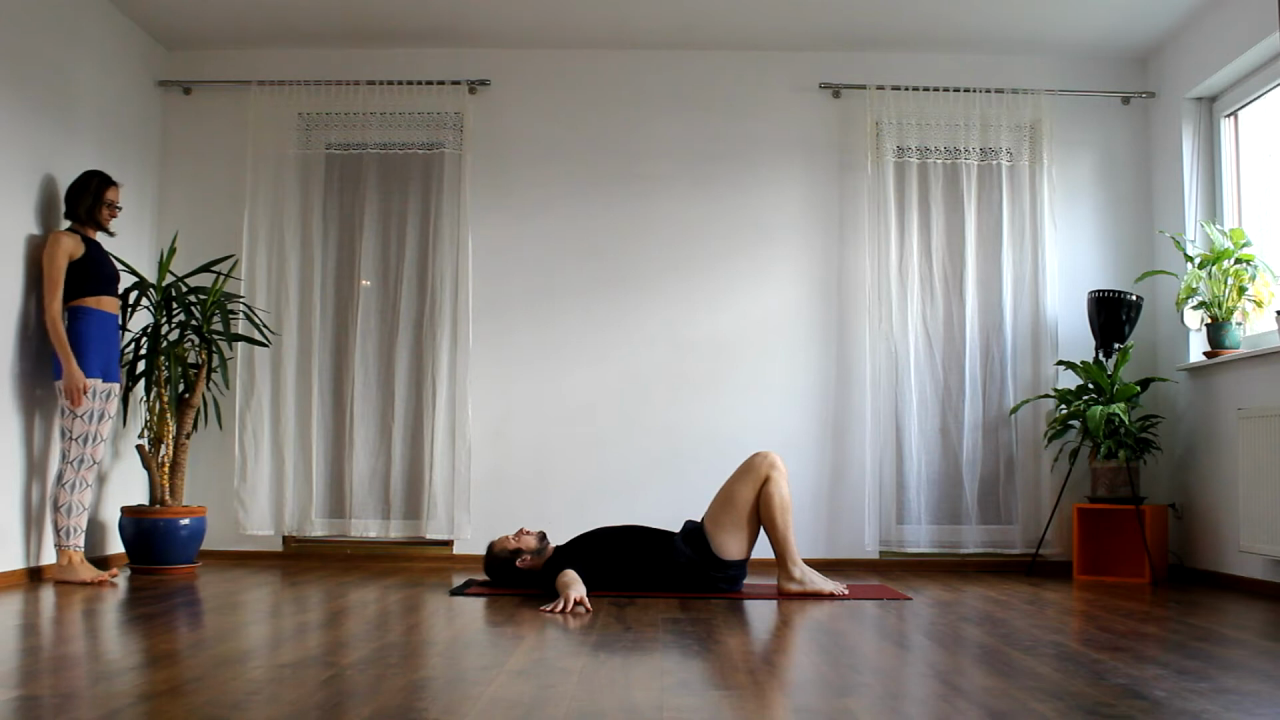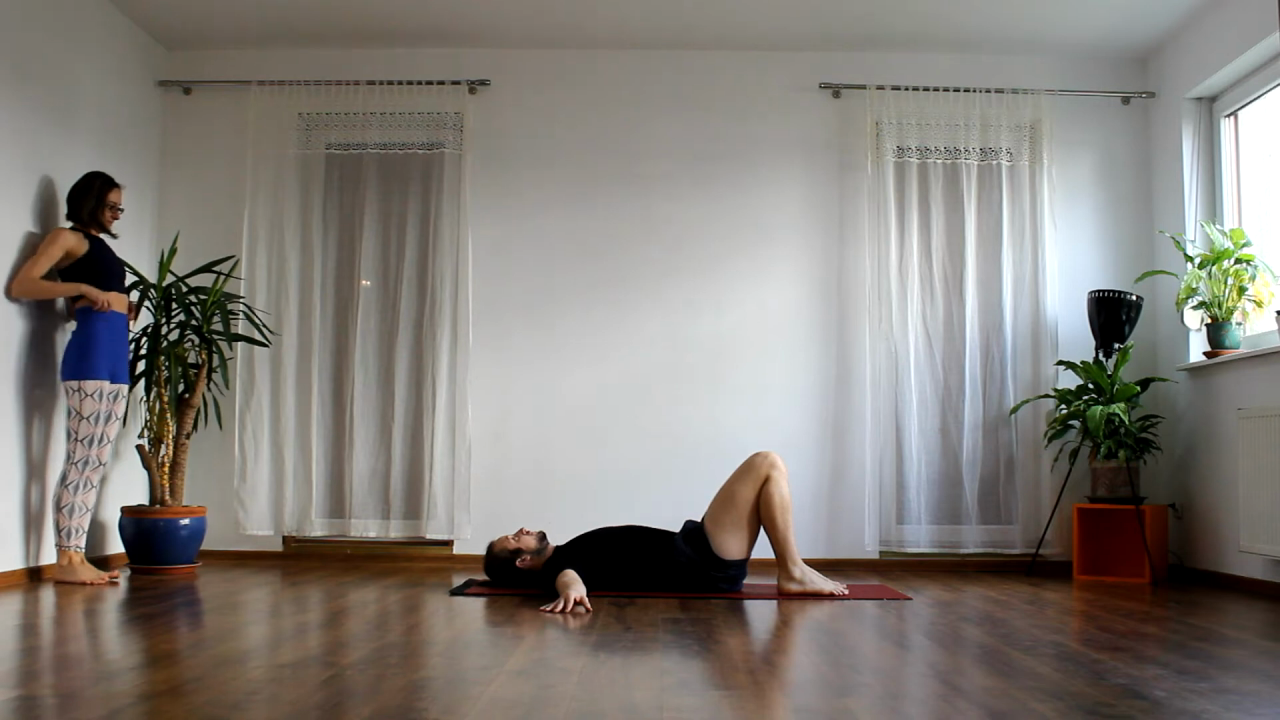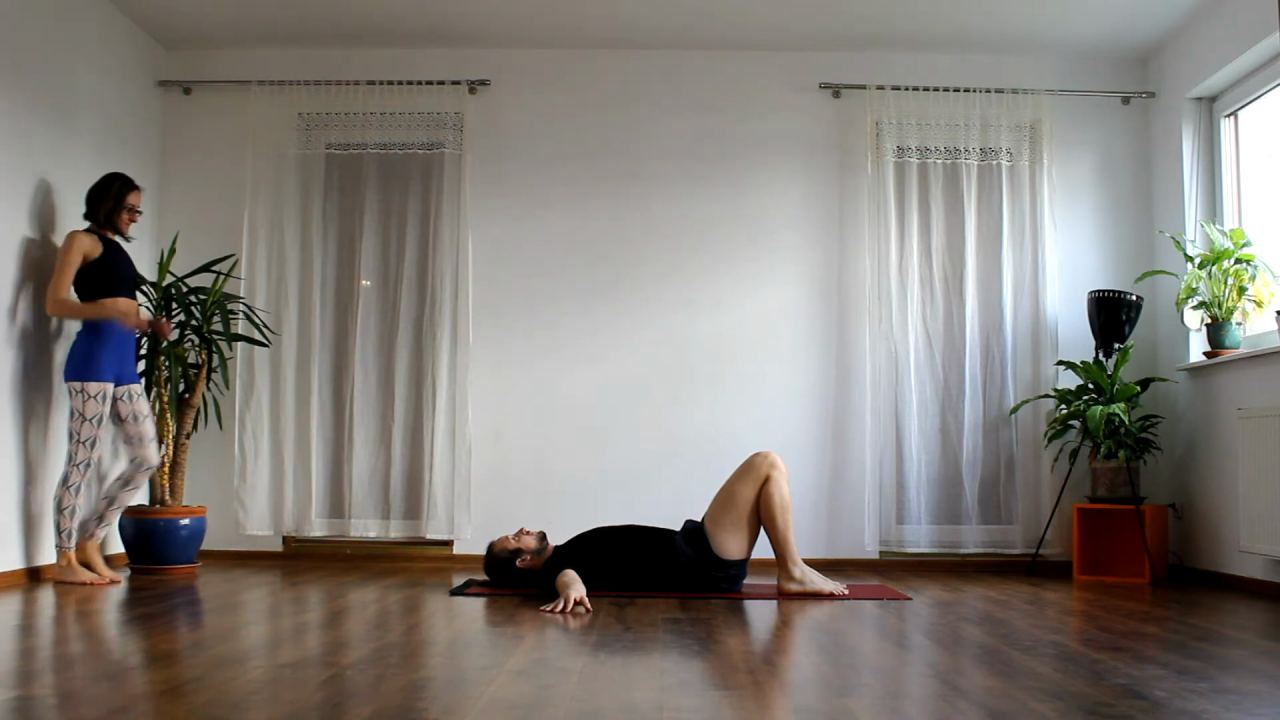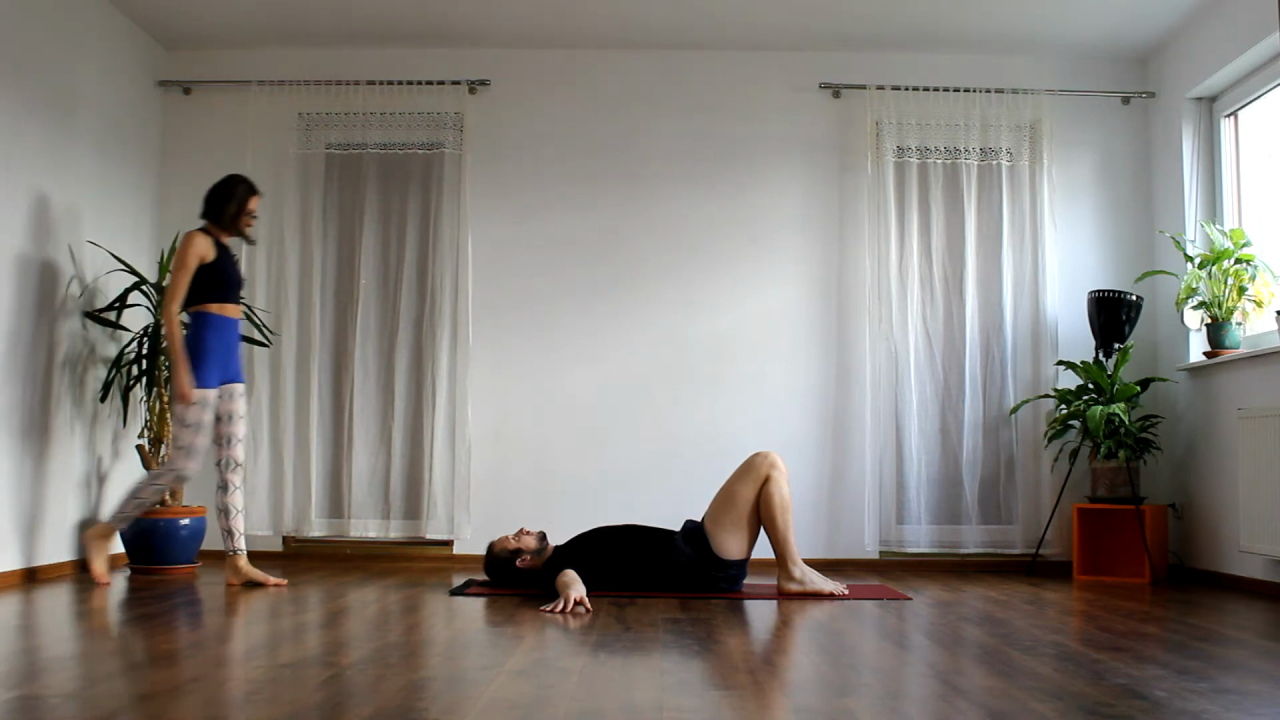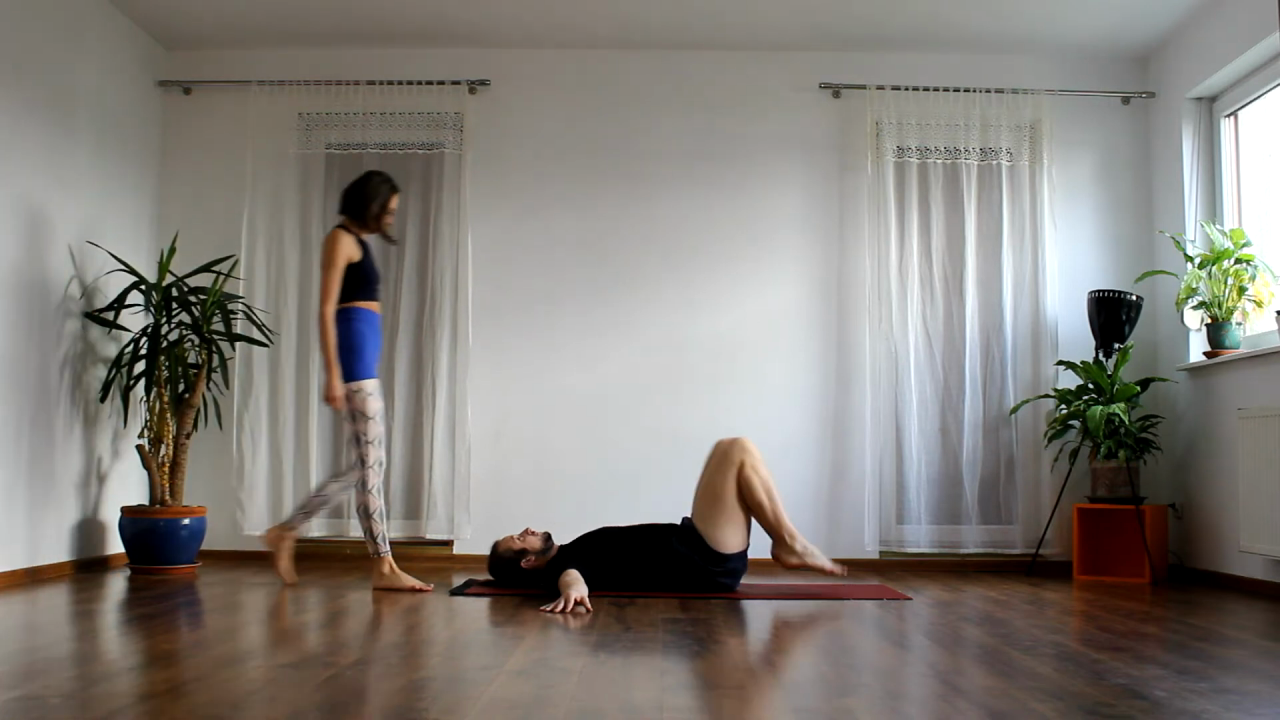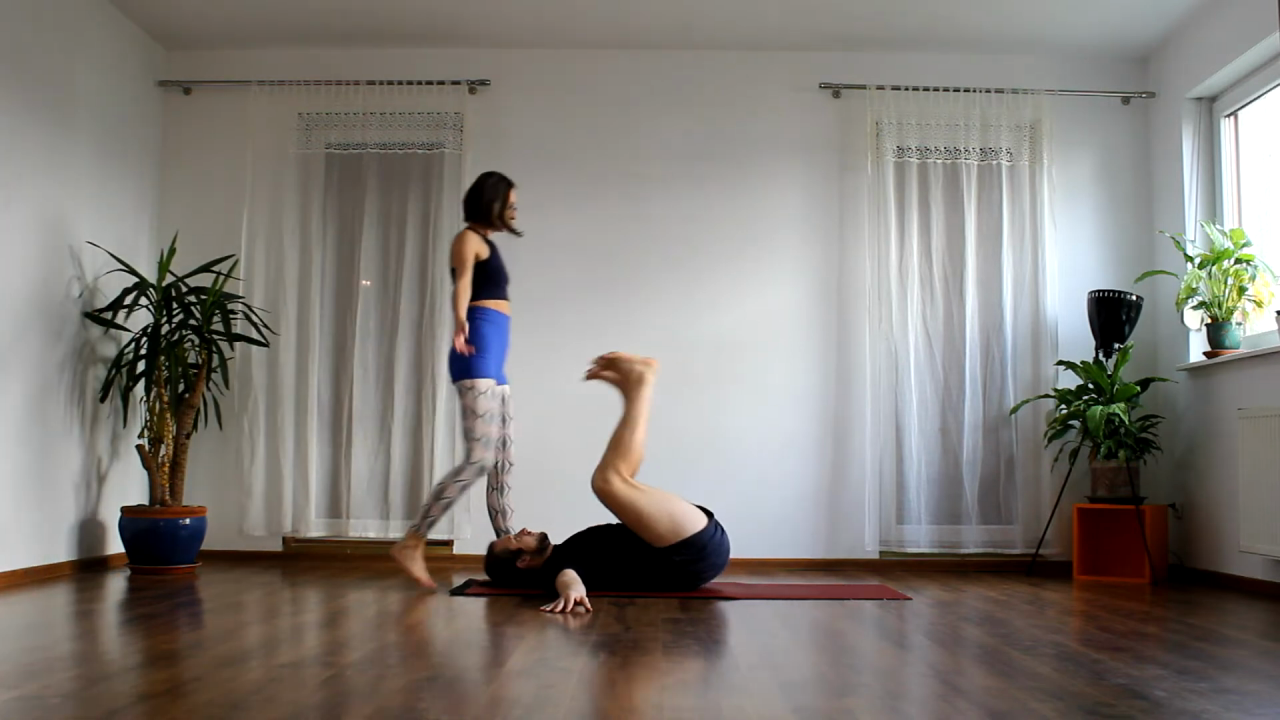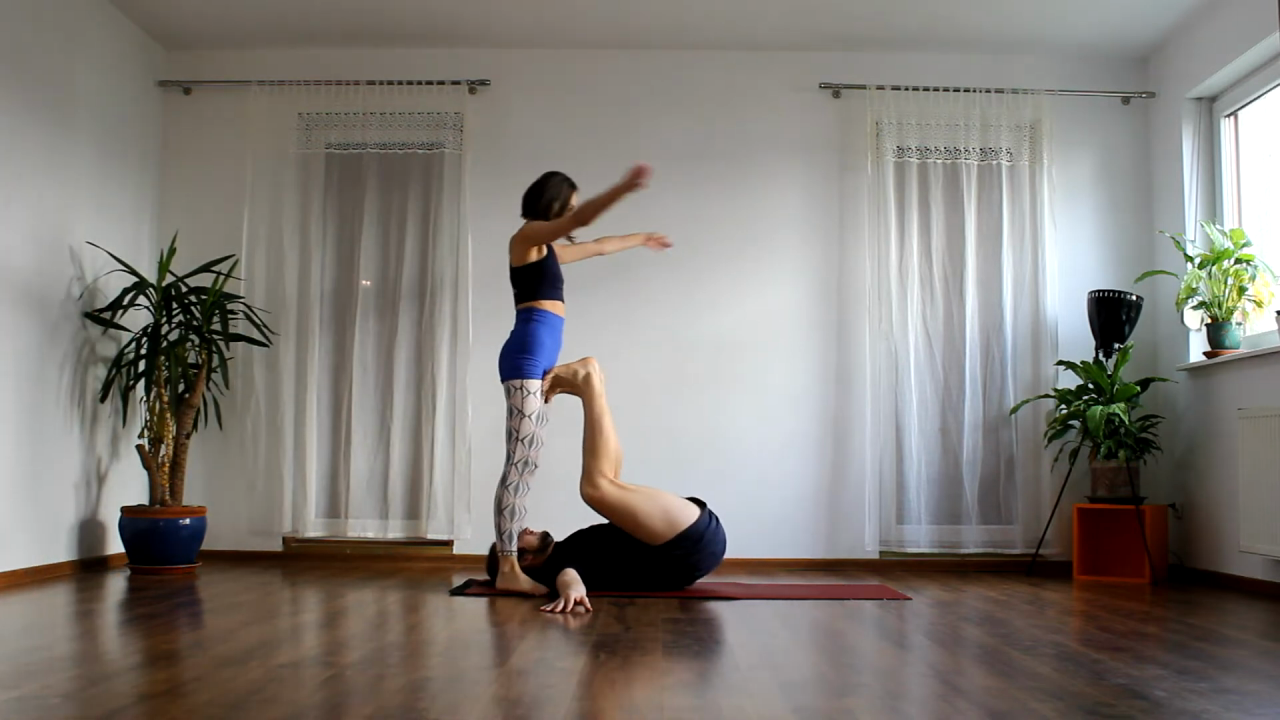
dt=0.7s
person 1, frame 1
left shoulder: (96, 248)
right shoulder: (64, 241)
right elbow: (52, 309)
right wrist: (70, 366)
left hip: (108, 355)
right hip: (83, 352)
left knee: (91, 462)
right knee: (76, 460)
left ankle: (77, 556)
right ankle: (65, 560)
person 1, frame 2
left shoulder: (100, 246)
right shoulder: (67, 238)
right elbow: (20, 286)
left wrist: (122, 308)
right wrist: (82, 287)
left hip: (116, 354)
right hip: (90, 351)
left knee: (96, 463)
right knee: (81, 459)
left ankle: (77, 556)
right ankle: (65, 560)
person 1, frame 3
left shoulder: (117, 249)
right shoulder: (81, 241)
right elbow: (55, 302)
left wrist: (149, 325)
right wrist: (110, 313)
left hip: (123, 365)
right hip: (94, 361)
left knee: (147, 456)
right knee: (83, 461)
left ankle: (89, 543)
right ankle: (65, 560)
person 1, frame 4
left shoulder: (226, 250)
right shoulder: (197, 242)
right elbow: (171, 310)
right wrist: (180, 371)
left hip: (229, 363)
right hip: (203, 361)
left knee: (232, 466)
right knee: (182, 468)
left ankle: (237, 563)
right ankle: (102, 533)
person 1, frame 5
left shoulder: (358, 243)
right shoulder: (340, 240)
right elbow: (327, 311)
right wrist: (333, 375)
left hip: (361, 362)
right hip: (351, 360)
left knee: (364, 467)
right knee: (370, 465)
left ankle: (286, 533)
right ankle: (384, 568)
person 1, frame 6
left shoulder: (486, 244)
right shoulder: (468, 239)
right elbow: (461, 292)
right wrist: (460, 325)
left hip: (492, 362)
right hip: (477, 360)
left knee: (502, 464)
right knee: (478, 461)
right ankle: (411, 545)
person 1, frame 7
left shoulder: (546, 248)
right shoulder: (529, 235)
left elbow: (596, 246)
right elbow: (578, 219)
left wrist: (641, 239)
right wrist: (622, 189)
left hip: (536, 361)
right hip: (526, 359)
left knee: (522, 465)
right knee: (520, 464)
left ankle: (510, 560)
right ankle: (508, 569)
person 2, frame 1
left shoulder: (559, 557)
right shoulder: (554, 568)
right elbow: (568, 576)
right wrist: (571, 589)
left hip: (694, 556)
right hip: (703, 566)
left knee: (762, 469)
right knee: (767, 464)
left ankle: (793, 570)
right ankle: (792, 574)
person 2, frame 2
left shoulder: (560, 557)
right shoulder: (555, 567)
right elbow: (568, 577)
right wrist: (571, 590)
left hip: (694, 555)
right hip: (704, 566)
left knee: (765, 469)
right knee: (767, 464)
left ankle: (793, 571)
right ankle: (793, 574)
person 2, frame 3
left shoulder: (559, 556)
right shoulder: (554, 568)
right elbow: (568, 576)
right wrist: (570, 590)
left hip: (694, 555)
right hip: (704, 566)
left knee: (762, 469)
right knee: (767, 464)
left ankle: (792, 570)
right ankle: (793, 573)
person 2, frame 4
left shoulder: (561, 556)
right shoulder: (555, 567)
right elbow: (569, 577)
right wrist: (570, 589)
left hip: (694, 555)
right hip: (706, 565)
left knee: (764, 470)
right knee: (767, 464)
left ankle: (792, 570)
right ankle: (792, 572)
person 2, frame 5
left shoulder: (564, 556)
right shoulder: (559, 566)
right elbow: (571, 576)
right wrist: (571, 588)
left hip: (699, 558)
right hip: (707, 565)
right knee: (737, 449)
right ankle: (790, 546)
person 2, frame 6
left shoulder: (561, 556)
right shoulder: (555, 567)
right elbow: (568, 577)
right wrist: (570, 590)
right knee: (608, 478)
left ankle: (636, 387)
right ankle: (640, 385)
person 2, frame 7
left shoulder: (563, 552)
right shoulder: (555, 565)
right elbow: (568, 576)
right wrist: (571, 588)
right knee: (597, 484)
right ankle: (588, 383)
